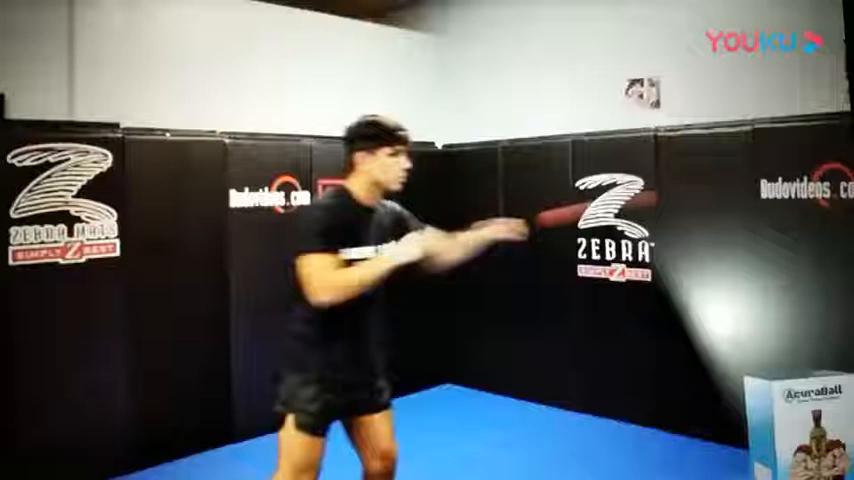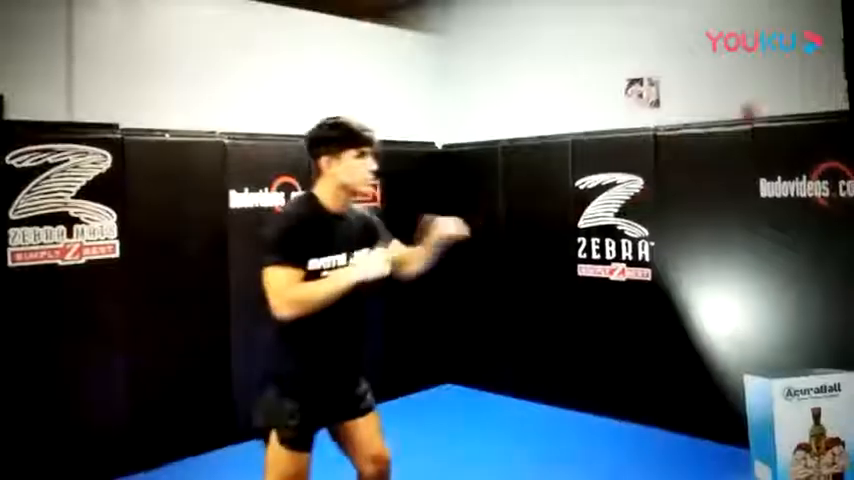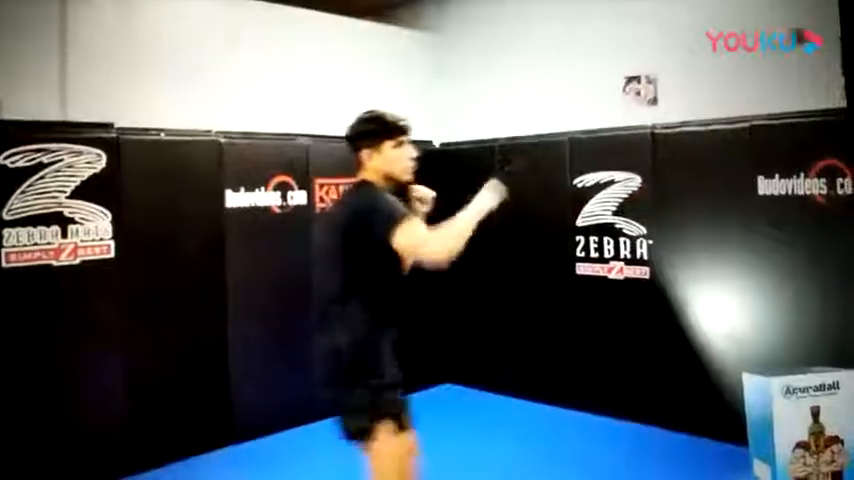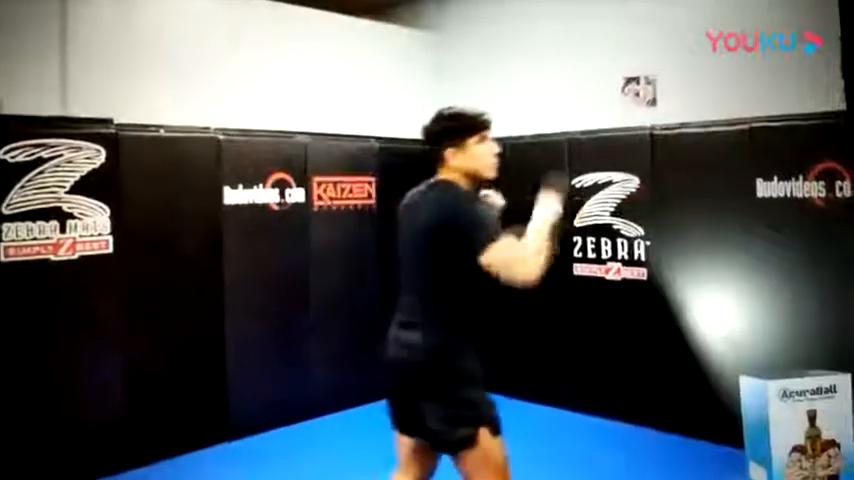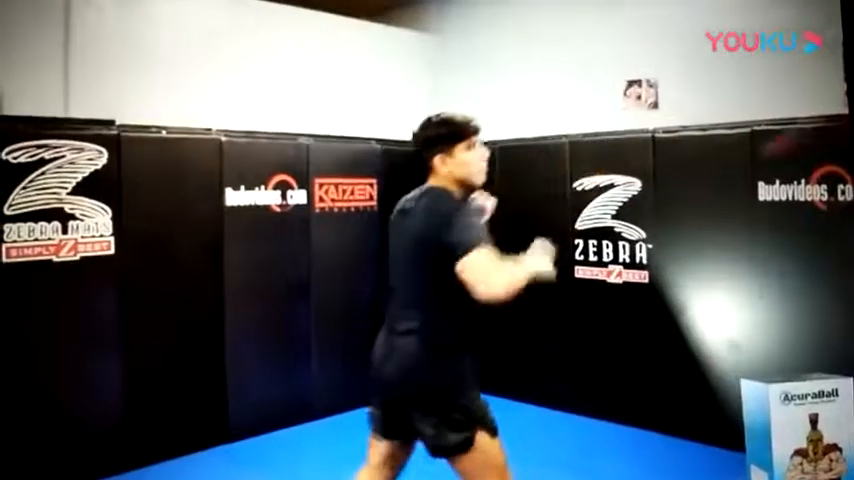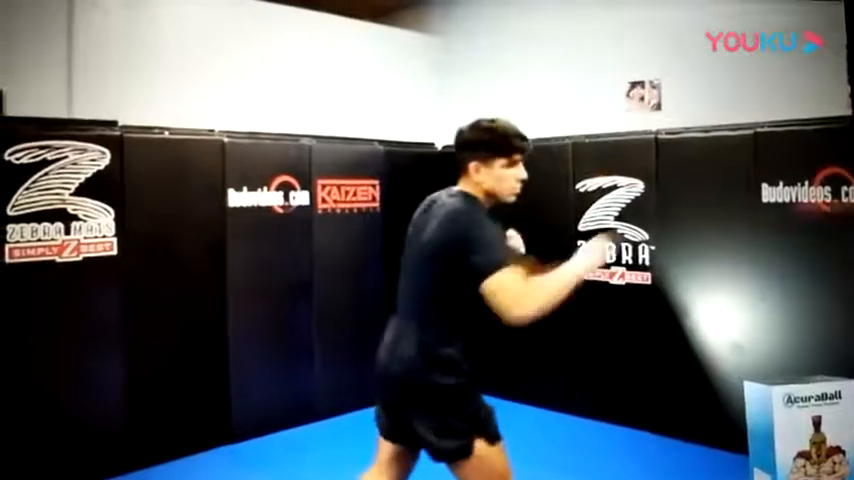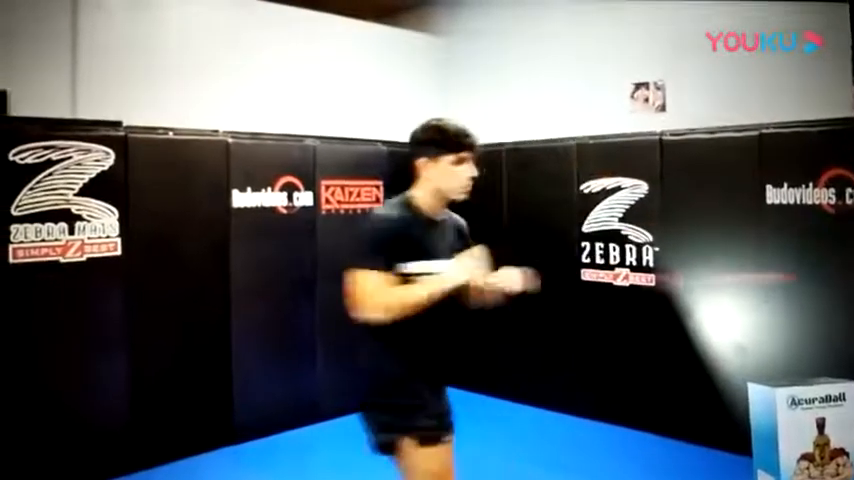
dt=0.5s
person 1, frame 1
left shoulder: (391, 216)
right shoulder: (324, 214)
left elbow: (441, 253)
right elbow: (323, 290)
left wrist: (485, 233)
right wrist: (394, 257)
left hip: (363, 360)
right hip: (315, 363)
person 1, frame 2
left shoulder: (362, 222)
right shoulder: (291, 225)
left elbow: (406, 265)
right elbow: (285, 304)
left wrist: (435, 239)
right wrist: (357, 272)
left hip: (345, 374)
right hip: (296, 378)
person 1, frame 3
left shoulder: (361, 204)
right shoulder: (374, 204)
left elbow: (398, 265)
right elbow: (436, 252)
left wrist: (416, 215)
right wrist: (479, 205)
left hip: (361, 353)
right hip: (362, 357)
person 1, frame 4
left shoulder: (417, 201)
right shoulder: (462, 208)
right elbow: (524, 270)
right wrist: (545, 213)
left hip: (406, 353)
right hip: (444, 364)
person 1, frame 5
left shoulder: (408, 208)
right shoulder: (452, 215)
right elbow: (490, 286)
right wrist: (533, 264)
left hip: (393, 361)
right hip: (436, 375)
person 1, frame 6
left shoulder: (436, 205)
right shoulder: (475, 226)
right elbow: (520, 305)
left wrist: (502, 251)
right wrist: (581, 263)
left hip: (396, 363)
right hip: (437, 377)
person 1, frame 7
left shoulder: (454, 228)
right shoulder: (387, 225)
left elbow: (473, 296)
right elbow: (372, 308)
left wrist: (501, 282)
right wrist: (447, 279)
left hip: (425, 375)
right hip: (394, 376)
